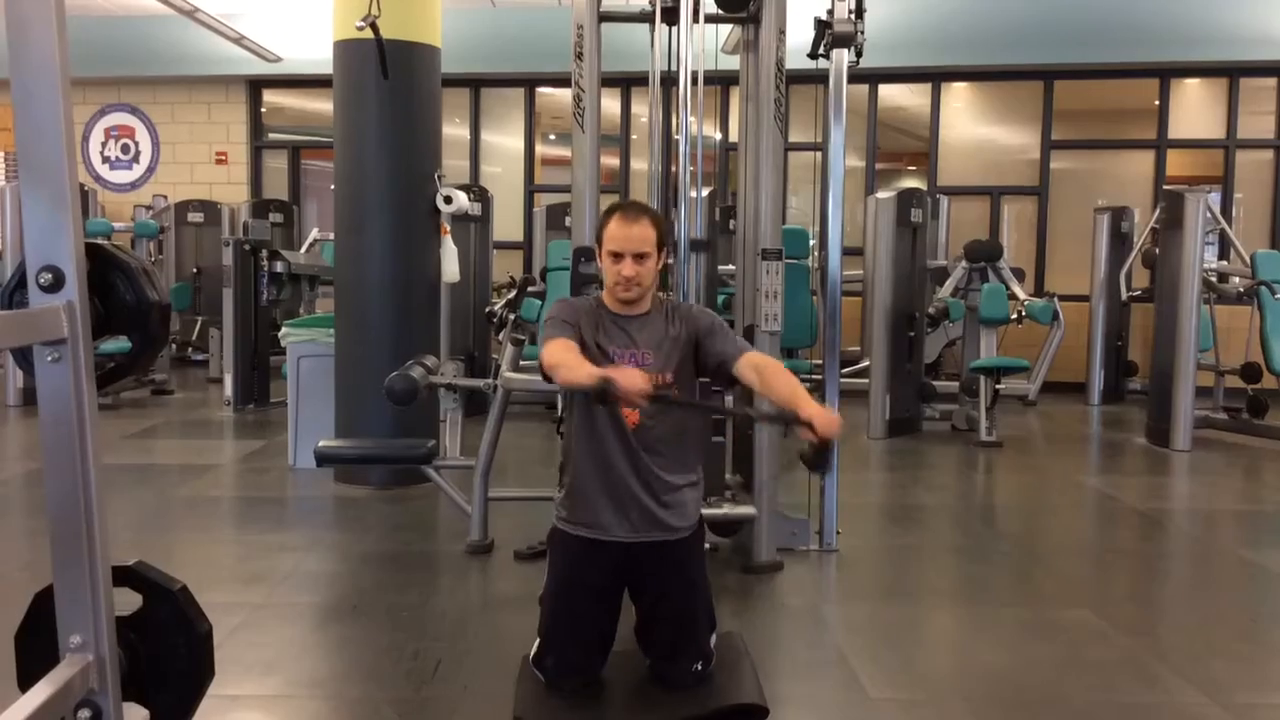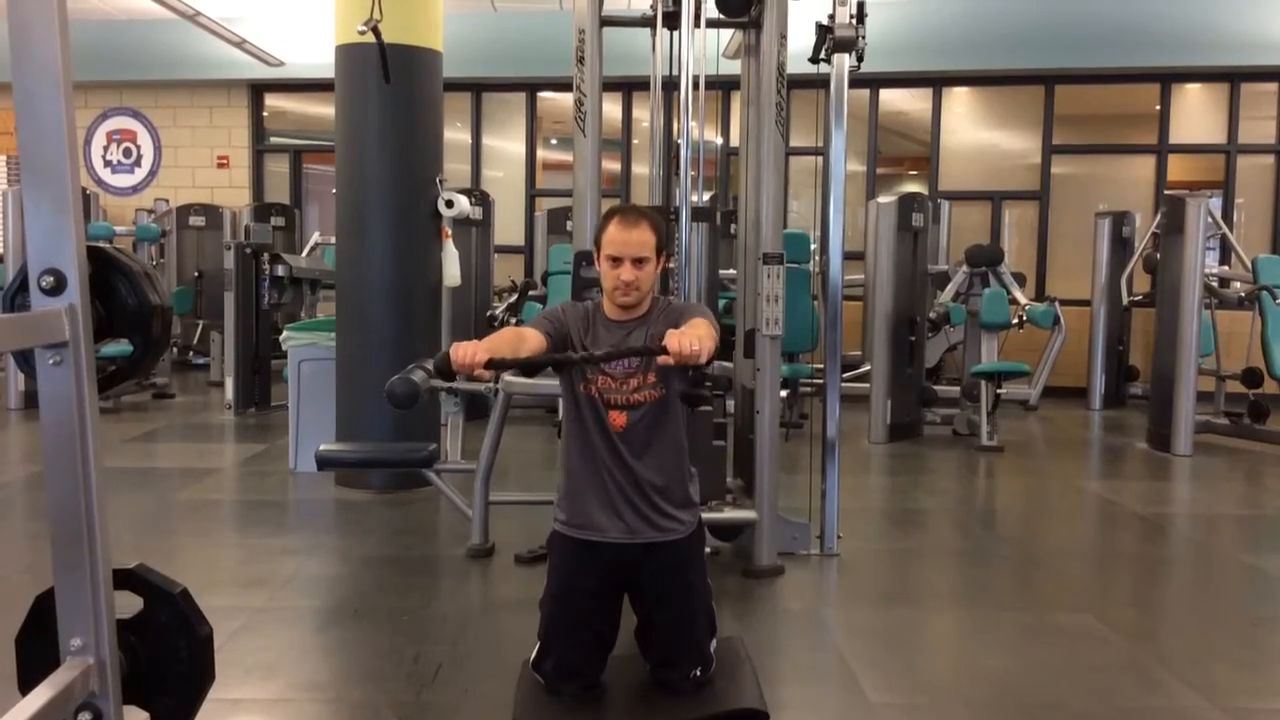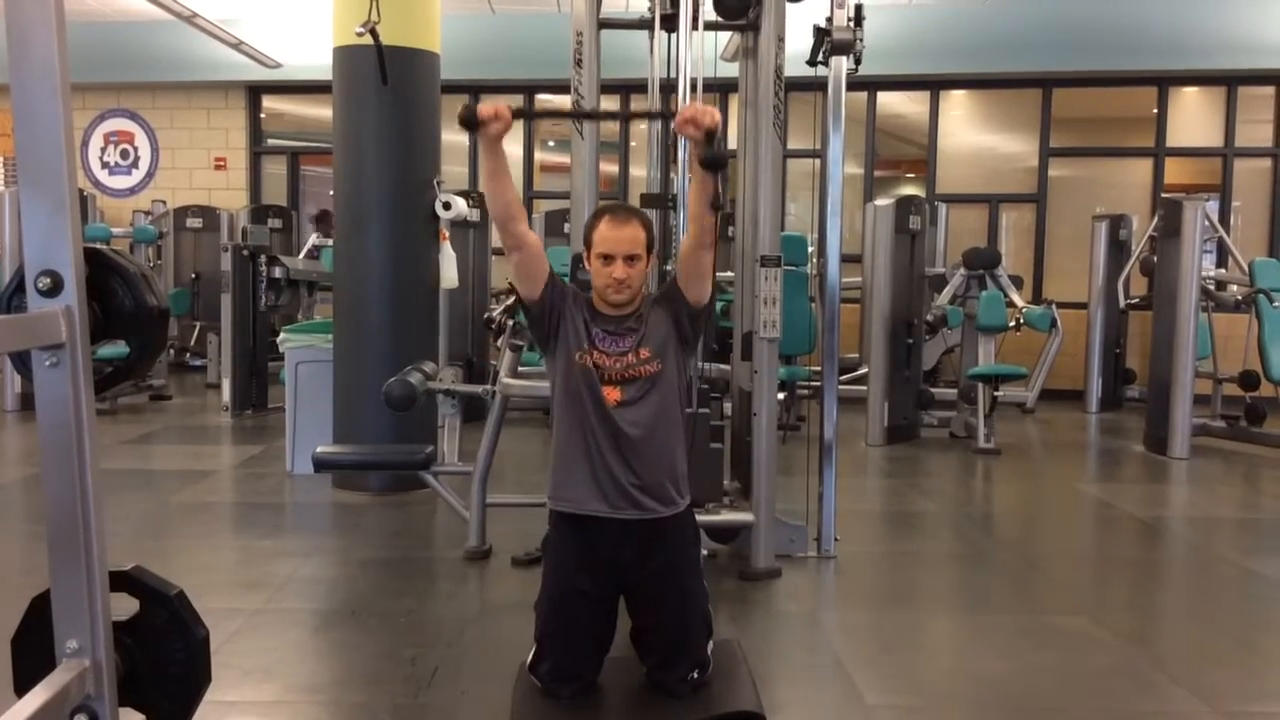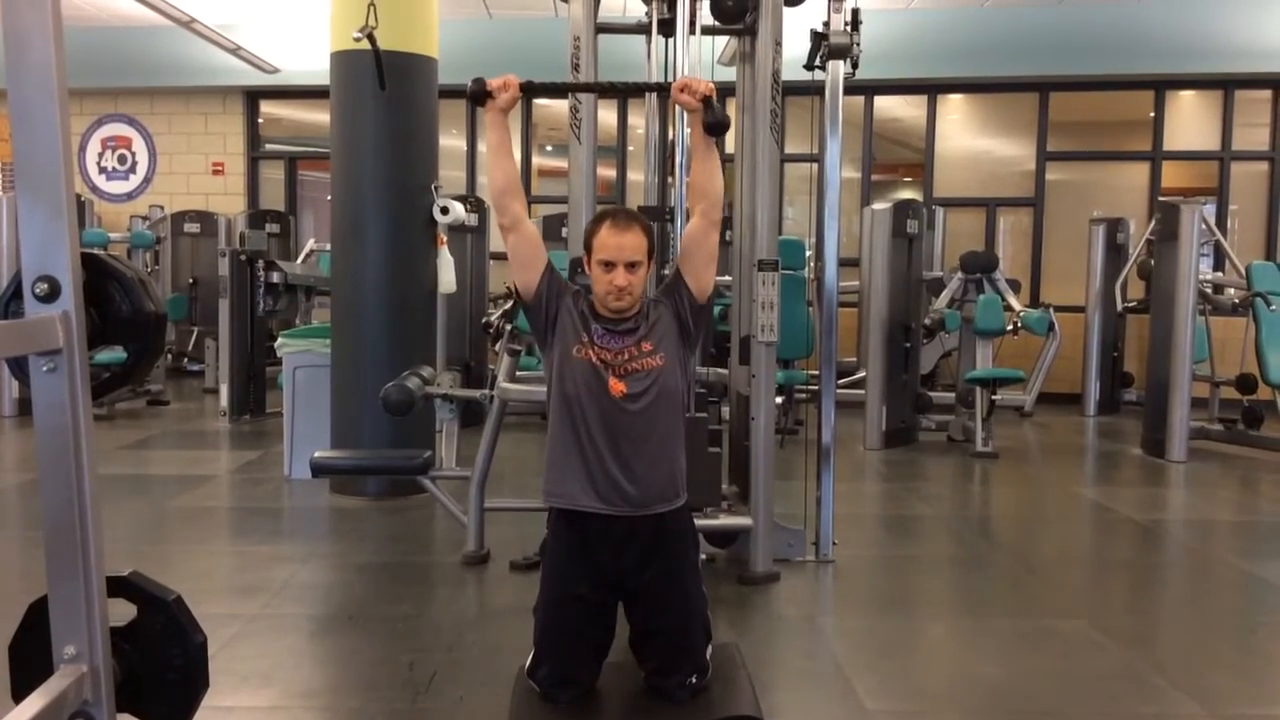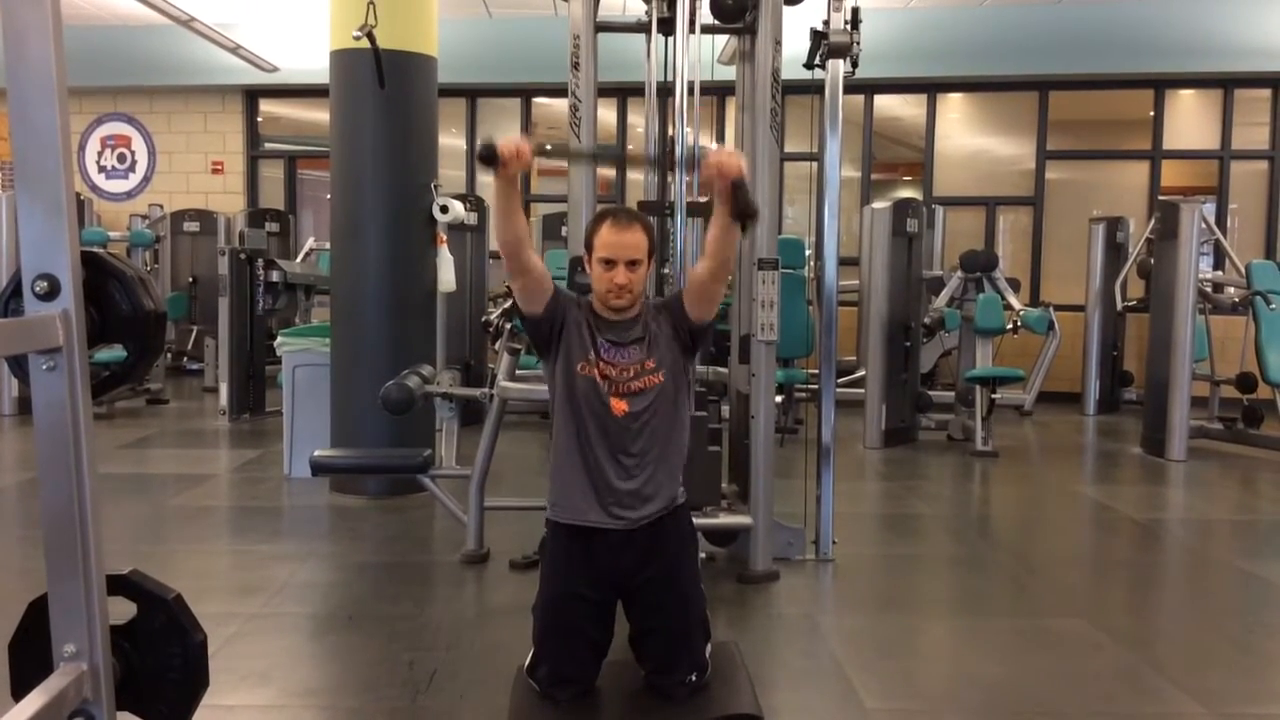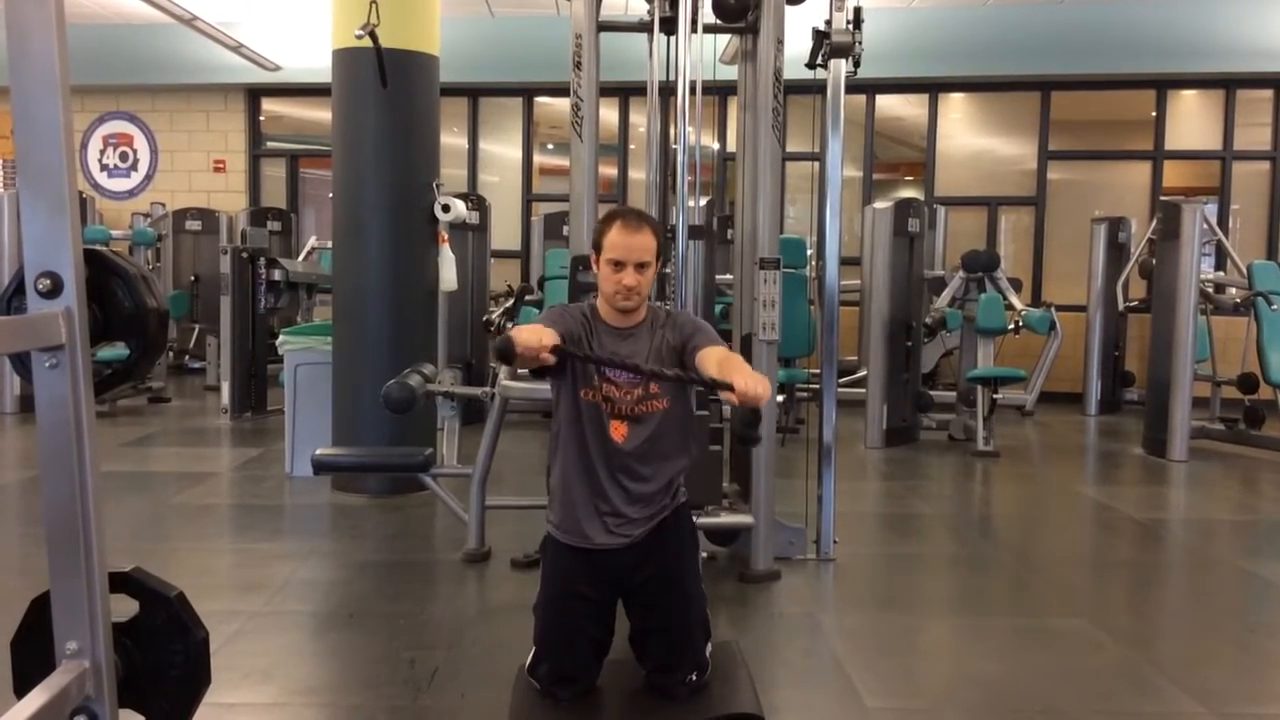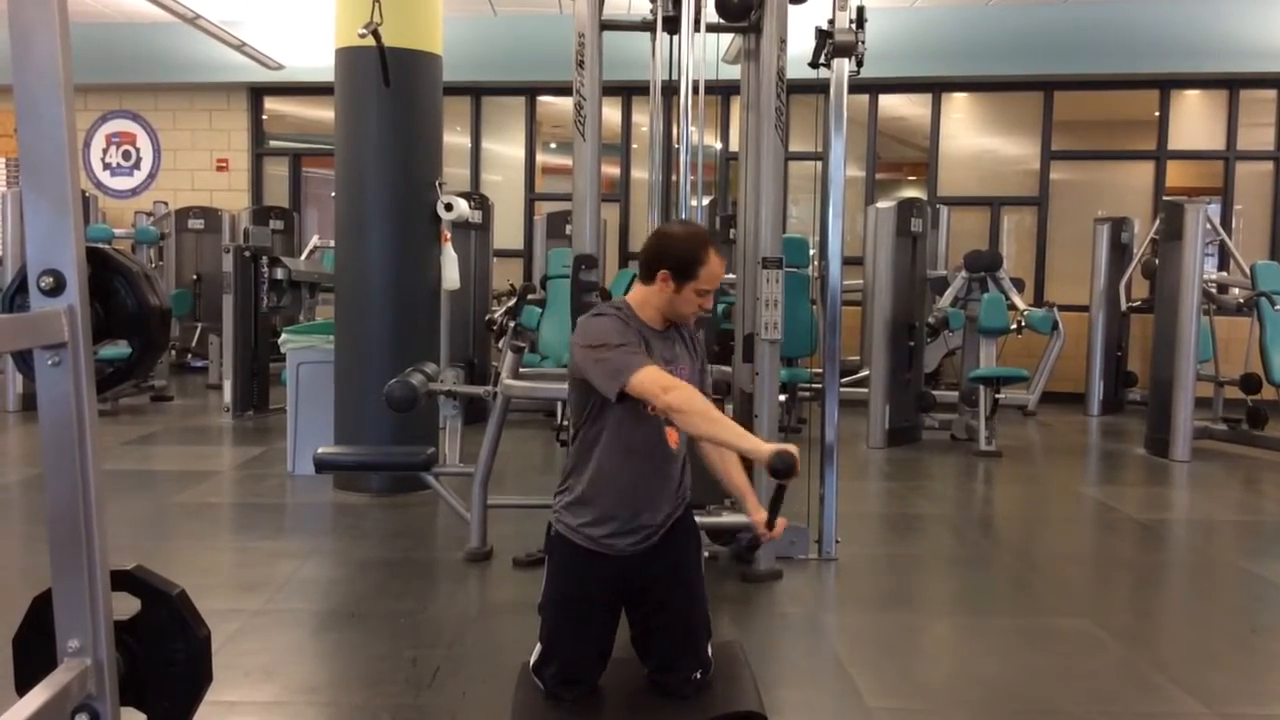
dt=0.7s
person 1, frame 1
left shoulder: (692, 323)
right shoulder: (570, 317)
left elbow: (755, 366)
right elbow: (559, 361)
left wrist: (809, 407)
right wrist: (608, 374)
left hip: (670, 528)
right hip: (586, 526)
left knee: (686, 671)
right knee: (565, 674)
left ankle: (648, 626)
person 1, frame 2
left shoulder: (678, 318)
right shoulder: (569, 322)
left elbow: (701, 328)
right elbow: (524, 340)
left wrist: (694, 339)
right wrist: (483, 349)
left hip: (668, 532)
right hip: (583, 531)
left knee: (685, 676)
right knee: (564, 677)
left ankle: (653, 632)
right ankle: (591, 644)
person 1, frame 3
left shoulder: (673, 318)
right shoulder: (560, 316)
left elbow: (701, 235)
right elbow: (514, 232)
left wrist: (703, 149)
right wrist: (490, 143)
left hip: (663, 523)
right hip: (578, 523)
left knee: (682, 677)
right knee: (561, 678)
left ankle: (650, 636)
right ankle: (597, 632)
person 1, frame 4
left shoulder: (675, 317)
right shoulder: (559, 315)
left elbow: (706, 216)
right elbow: (511, 215)
left wrist: (698, 119)
right wrist: (497, 116)
left hip: (661, 524)
right hip: (577, 525)
left knee: (681, 681)
right knee: (559, 683)
left ankle: (654, 649)
right ankle: (588, 644)
person 1, frame 5
left shoulder: (673, 323)
right shoulder: (561, 320)
left elbow: (716, 270)
right elbow: (519, 260)
left wrist: (725, 197)
right wrist: (507, 182)
left hip: (661, 527)
right hip: (576, 530)
left knee: (681, 680)
right knee: (559, 683)
left ankle: (649, 642)
right ankle: (584, 650)
person 1, frame 6
left shoulder: (680, 330)
right shoulder: (569, 324)
left elbow: (717, 358)
right elbow: (542, 339)
left wrist: (743, 377)
right wrist: (528, 340)
left hip: (661, 528)
right hip: (578, 533)
left knee: (682, 680)
right knee: (559, 682)
left ankle: (644, 636)
person 1, frame 7
left shoulder: (689, 340)
right shoulder: (601, 331)
left elbow: (704, 428)
right elbow: (671, 398)
left wrist: (752, 505)
right wrist: (759, 447)
left hip: (667, 531)
right hip: (589, 537)
left knee: (685, 679)
right knee: (565, 683)
left ankle: (647, 634)
